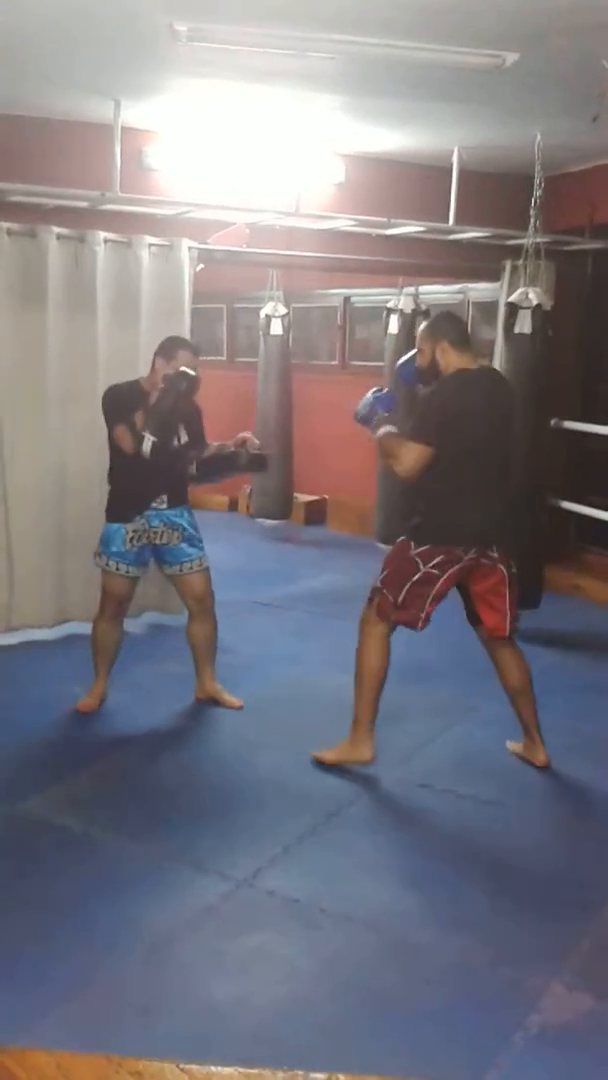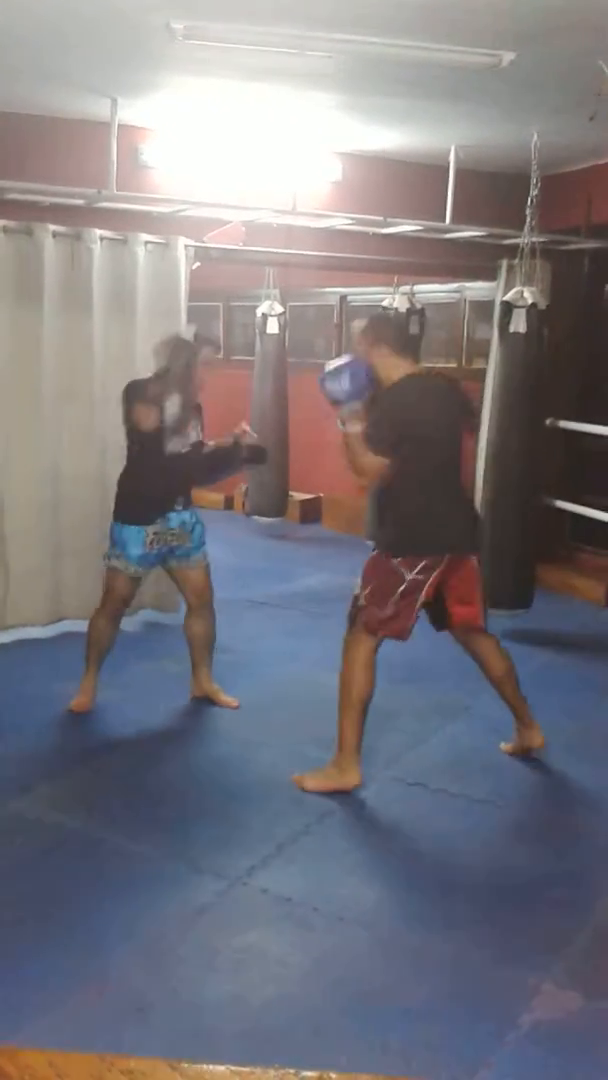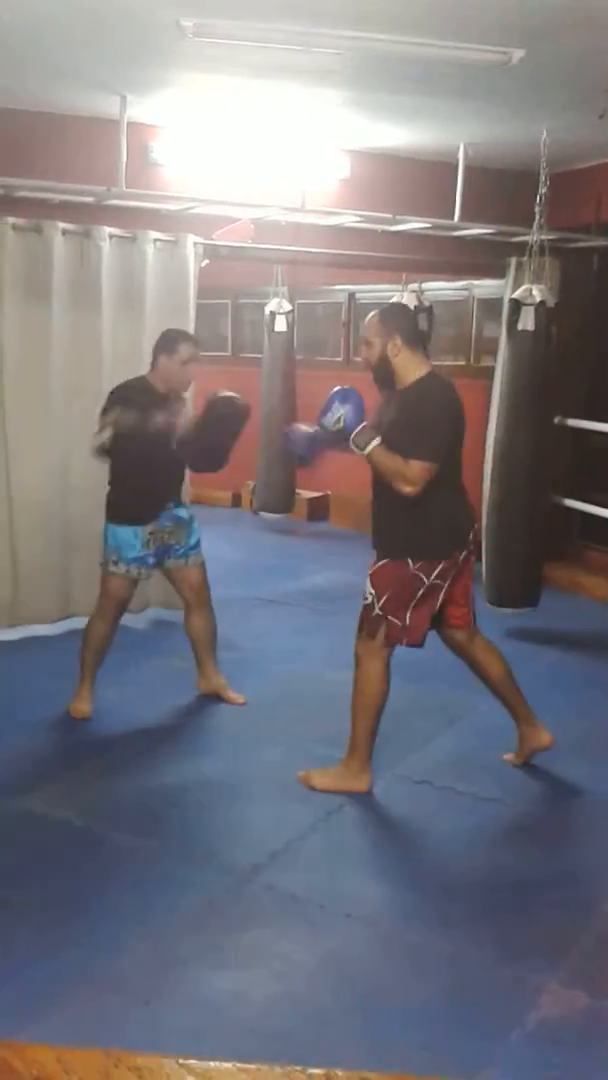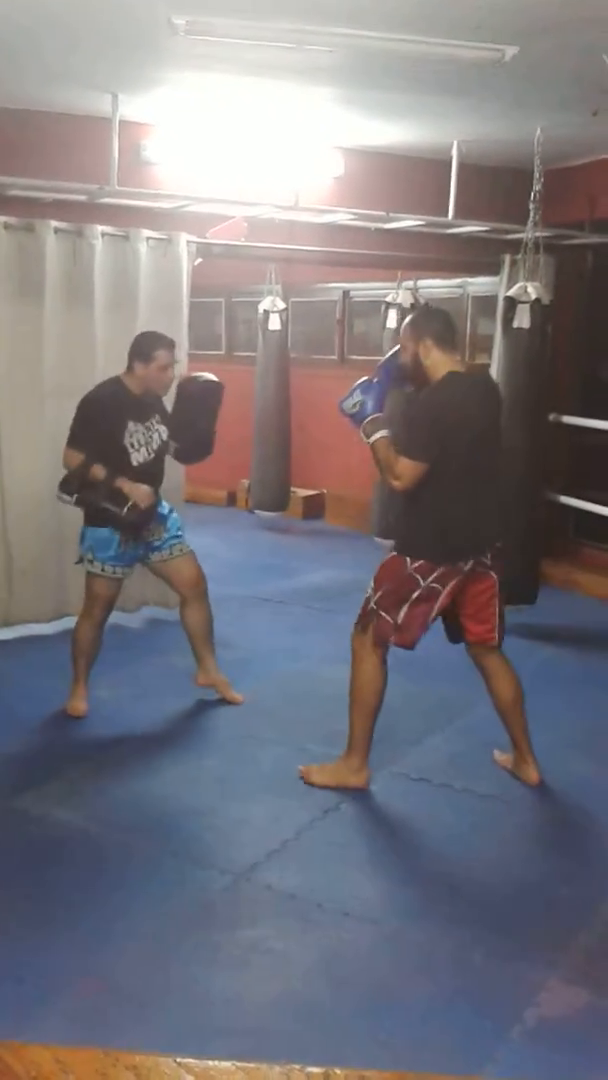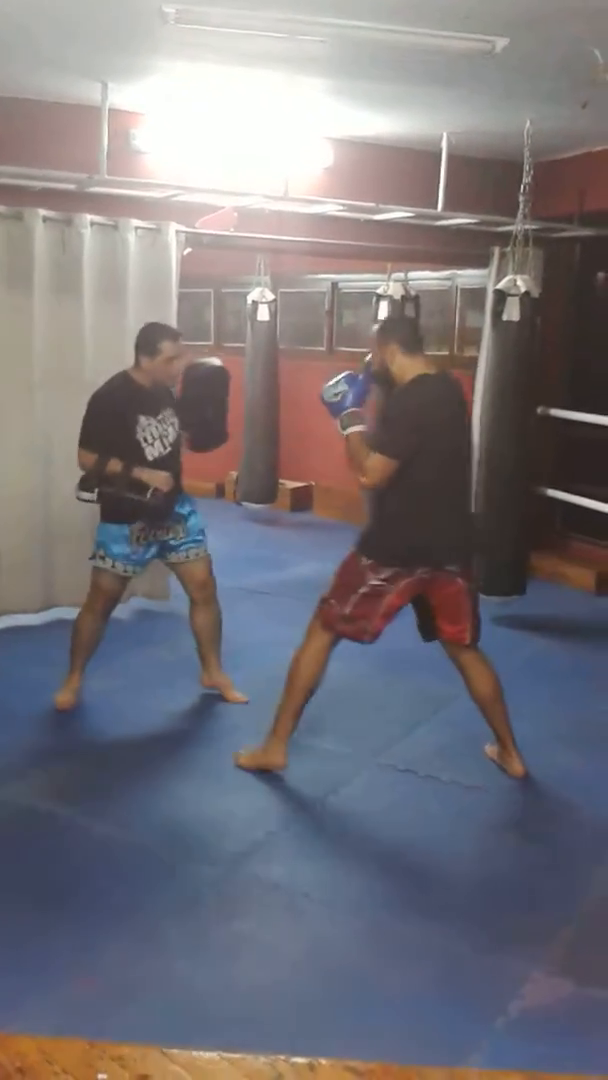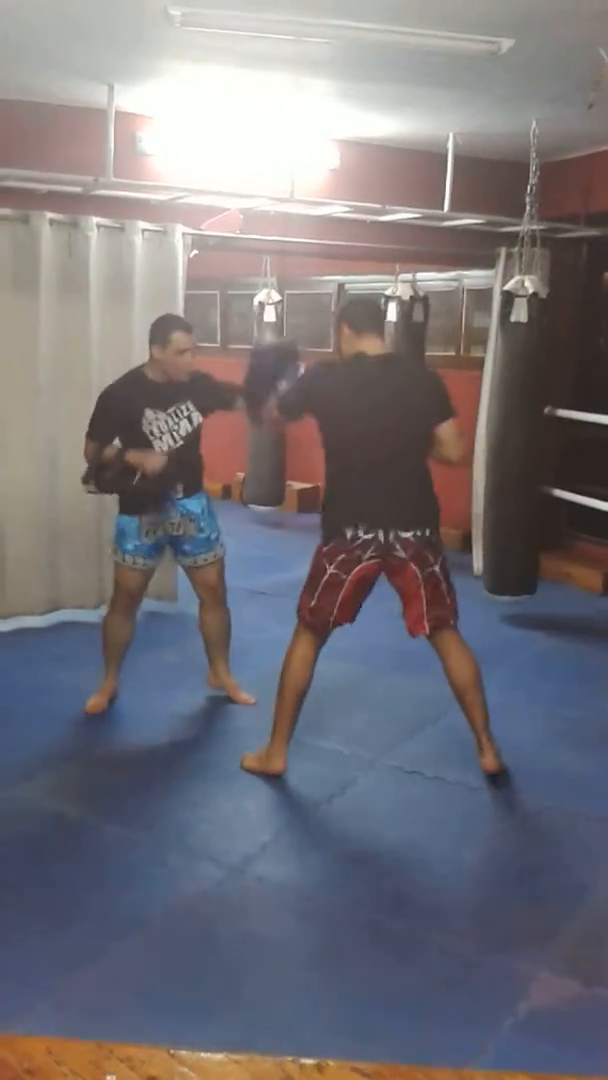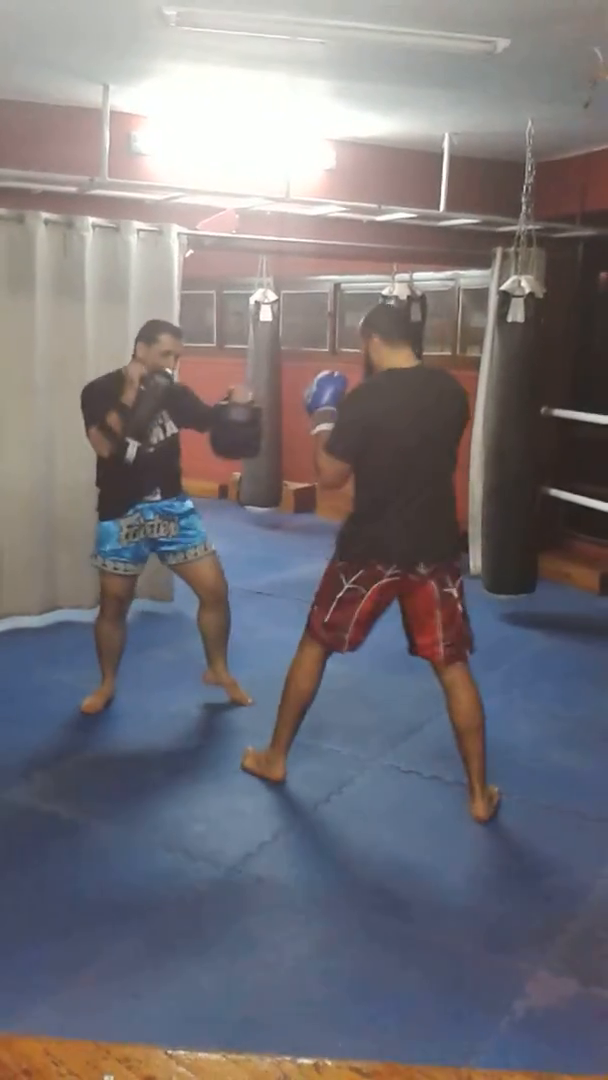
dt=0.3s
person 1, frame 1
left shoulder: (444, 395)
right shoulder: (498, 386)
left elbow: (405, 464)
left wrist: (381, 423)
left hip: (439, 536)
right hip: (491, 536)
left knee: (375, 620)
right knee: (500, 638)
left ankle: (360, 740)
right ankle: (534, 742)
person 1, frame 2
left shoulder: (393, 402)
right shoulder: (446, 389)
left elbow: (371, 474)
left wrist: (351, 417)
left hip: (412, 543)
right hip: (456, 533)
left knee: (360, 640)
right knee: (472, 632)
left ankle: (346, 765)
right ankle: (528, 730)
person 1, frame 3
left shoulder: (425, 401)
right shoulder: (418, 391)
left elbow: (410, 480)
right elbow: (405, 452)
left wrist: (362, 435)
right wrist: (353, 434)
left hip: (419, 547)
right hip: (446, 537)
left knee: (371, 648)
right knee: (464, 636)
left ankle: (355, 769)
right ankle: (530, 730)
person 1, frame 4
left shoulder: (433, 402)
right shoulder: (483, 388)
left elbow: (401, 476)
left wrist: (371, 422)
right wrist: (402, 401)
left hip: (431, 549)
right hip: (479, 545)
left knee: (367, 642)
right knee: (487, 651)
left ankle: (353, 765)
right ankle: (524, 760)
person 1, frame 5
left shoulder: (405, 404)
right shoulder: (451, 392)
left elbow: (370, 475)
left wrist: (350, 414)
left hip: (392, 548)
right hip: (450, 547)
left knee: (320, 634)
right knee: (465, 650)
left ankle: (274, 748)
right ankle: (509, 752)
person 1, frame 6
left shoulder: (325, 379)
right shoulder: (424, 380)
left elbow: (274, 416)
right elbow: (454, 453)
left wrist: (295, 388)
left hip: (350, 533)
right hip: (414, 530)
left knee: (308, 634)
right knee: (445, 636)
left ankle: (275, 752)
right ankle: (487, 749)
person 1, frame 7
left shoulder: (364, 398)
right shoulder: (452, 391)
left elbow: (330, 477)
left wrist: (321, 418)
left hip: (370, 549)
right hip: (435, 550)
left knee: (314, 644)
right knee: (453, 669)
left ankle: (275, 756)
right ankle: (479, 794)
person 2, frame 1
left shoulder: (187, 406)
right shoulder: (119, 396)
left elbow: (199, 455)
right elbow: (129, 443)
left wrist: (231, 445)
right wrist: (156, 400)
left hip: (176, 516)
right hip: (127, 518)
left knee: (202, 600)
right knee: (112, 606)
left ankle: (206, 683)
right ankle: (99, 685)
person 2, frame 2
left shoulder: (191, 405)
right shoulder: (140, 391)
right elbow: (148, 422)
left wrist: (233, 445)
right wrist: (170, 378)
left hip: (182, 515)
right hip: (138, 519)
left knee: (201, 598)
right knee: (114, 603)
left ankle: (203, 681)
right ankle: (89, 682)
person 2, frame 3
left shoulder: (175, 400)
right shoulder: (129, 395)
right elbow: (108, 433)
right wrist: (166, 421)
left hip: (173, 515)
right hip: (131, 520)
left knee: (199, 596)
right knee: (111, 607)
left ankle: (209, 676)
right ankle: (84, 689)
person 2, frame 4
left shoulder: (153, 400)
right shoulder: (101, 402)
left elbow: (167, 446)
right elbow: (73, 459)
right wrist: (123, 486)
left hip: (155, 513)
right hip: (111, 520)
left knee: (195, 587)
right knee: (97, 607)
left ankle: (209, 672)
right ankle: (79, 688)
person 2, frame 5
left shoulder: (167, 391)
right shoulder: (109, 399)
left elbow: (181, 438)
right elbow: (88, 460)
right wrist: (141, 474)
left hip: (177, 509)
right hip: (127, 518)
left knee: (204, 591)
right knee: (101, 602)
left ankle: (214, 674)
right ankle: (74, 679)
person 2, frame 6
left shoulder: (197, 383)
right shoulder: (120, 394)
right elbow: (93, 450)
right wrist: (135, 457)
left hip: (192, 505)
right hip: (142, 510)
left knee: (214, 593)
right knee: (125, 599)
left ankle: (221, 674)
right ankle: (109, 683)
person 2, frame 7
left shoulder: (175, 393)
right shoulder: (99, 391)
left elbow: (217, 425)
right elbow: (104, 446)
left wrist: (236, 405)
right wrist: (130, 395)
left hip: (172, 508)
right hip: (122, 515)
left knee: (215, 590)
right knee: (113, 605)
left ankle: (218, 669)
right ankle: (107, 684)
